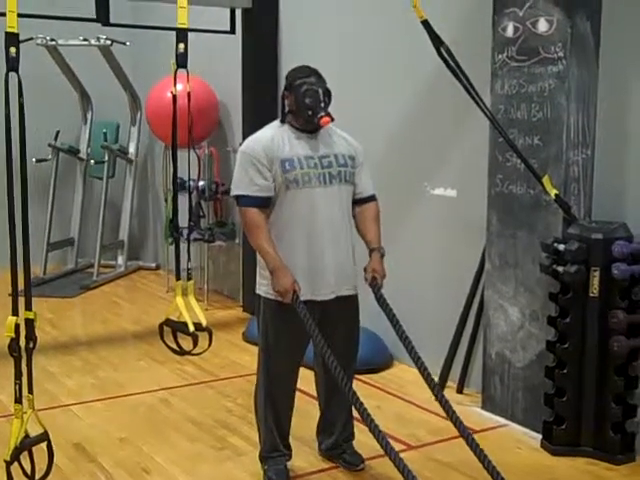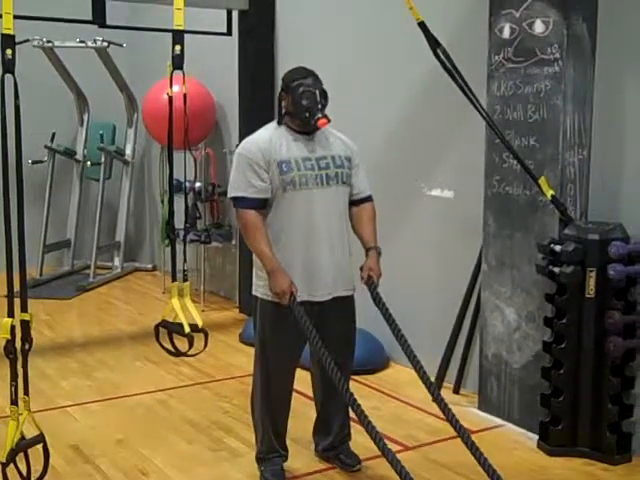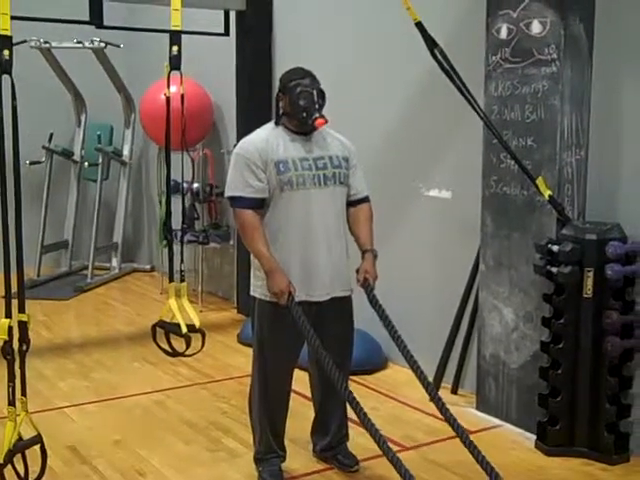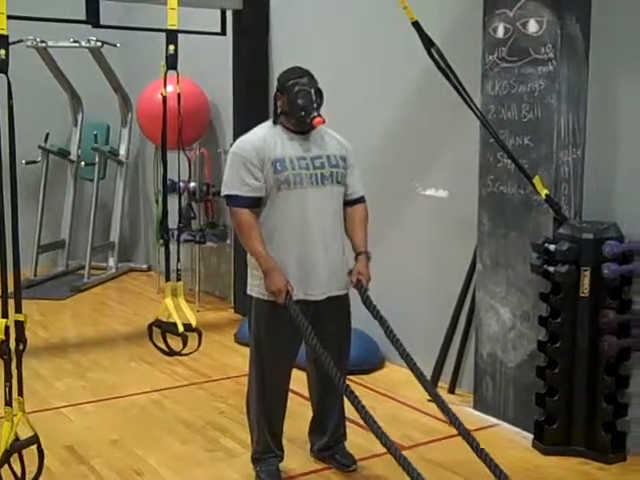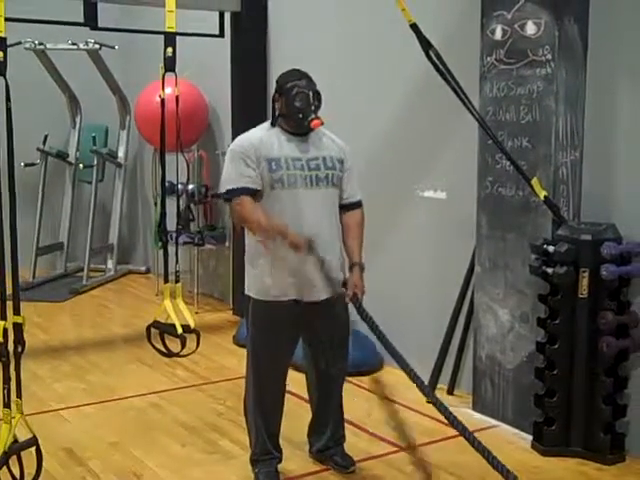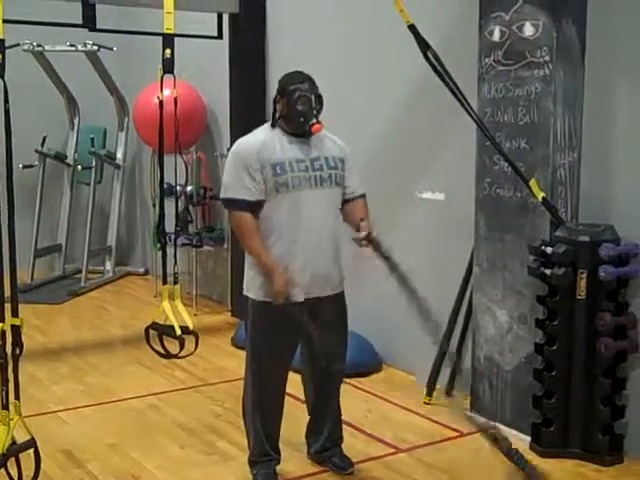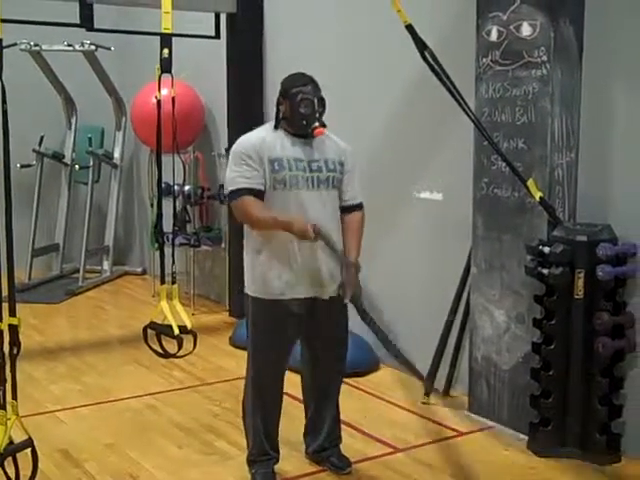
dt=0.2s
person 1, frame 1
left shoulder: (347, 145)
right shoulder: (261, 146)
left elbow: (364, 203)
right elbow: (252, 212)
left wrist: (375, 251)
right wrist: (277, 268)
left hip: (341, 284)
right hip: (286, 286)
left knee: (339, 368)
right knee: (278, 373)
left ankle: (336, 441)
person 1, frame 2
left shoulder: (343, 146)
right shoulder: (258, 148)
left elbow: (361, 203)
right elbow: (249, 214)
left wrist: (372, 250)
right wrist: (274, 270)
left hip: (337, 285)
right hip: (283, 287)
left knee: (336, 369)
right knee: (275, 374)
left ankle: (333, 442)
person 1, frame 3
left shoulder: (341, 147)
right shoulder: (256, 148)
left elbow: (358, 204)
right elbow: (246, 214)
left wrist: (368, 252)
right wrist: (273, 270)
left hip: (335, 285)
right hip: (281, 287)
left knee: (334, 369)
right knee: (273, 375)
left ankle: (331, 442)
person 1, frame 4
left shoulder: (338, 146)
right shoulder: (253, 147)
left elbow: (354, 205)
right elbow: (242, 213)
left wrist: (361, 254)
right wrist: (270, 271)
left hip: (333, 284)
right hip: (277, 289)
left knee: (331, 369)
right knee: (270, 375)
left ankle: (328, 442)
person 1, frame 5
left shoulder: (336, 148)
right shoulder: (251, 146)
left elbow: (351, 209)
right elbow: (240, 205)
left wrist: (355, 266)
right wrist: (282, 231)
left hip: (328, 286)
right hip: (273, 289)
left knee: (331, 370)
right knee: (267, 375)
left ankle: (327, 443)
person 1, frame 6
left shoulder: (335, 148)
right shoulder: (251, 149)
left elbow: (353, 197)
right elbow: (241, 216)
left wrist: (363, 222)
right wrist: (271, 269)
left hip: (327, 286)
right hip: (272, 290)
left knee: (327, 370)
right knee: (266, 376)
left ankle: (325, 444)
person 1, frame 7
left shoulder: (337, 150)
right shoulder: (253, 146)
left elbow: (352, 208)
right elbow: (243, 204)
left wrist: (351, 262)
right wrist: (289, 223)
left hip: (326, 285)
right hip: (272, 286)
left knee: (327, 368)
right knee: (266, 373)
left ankle: (323, 444)
